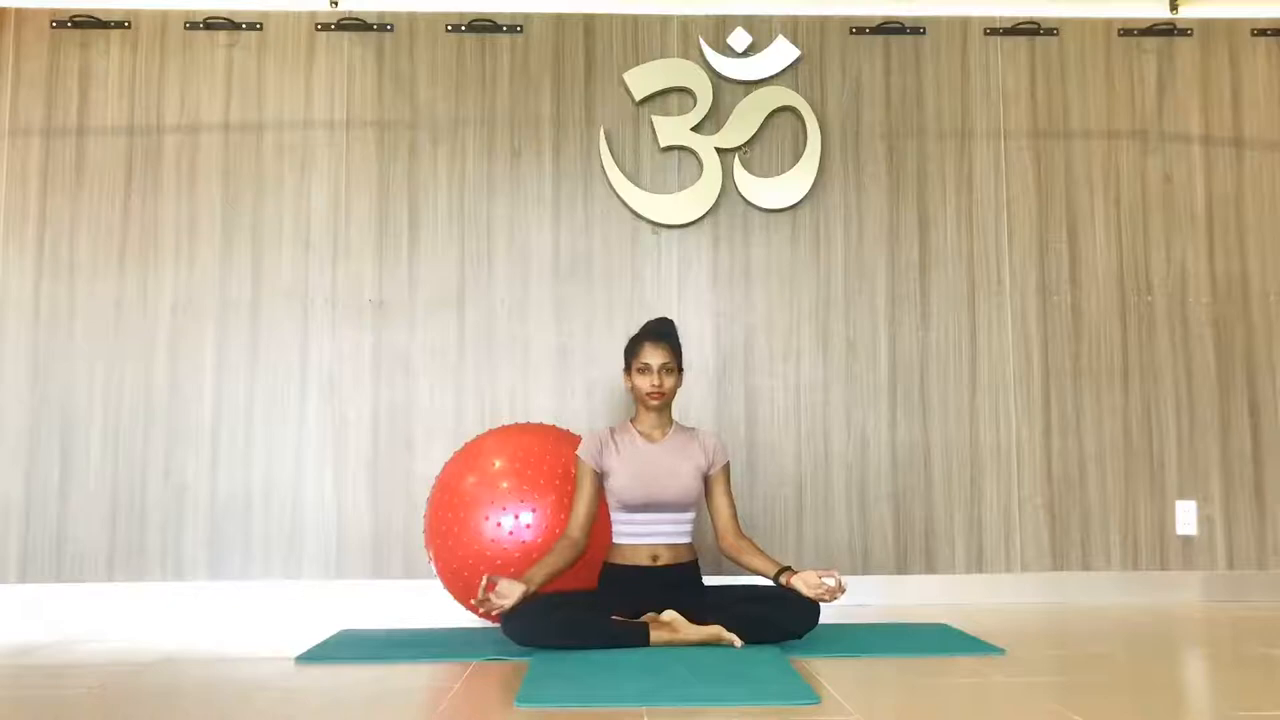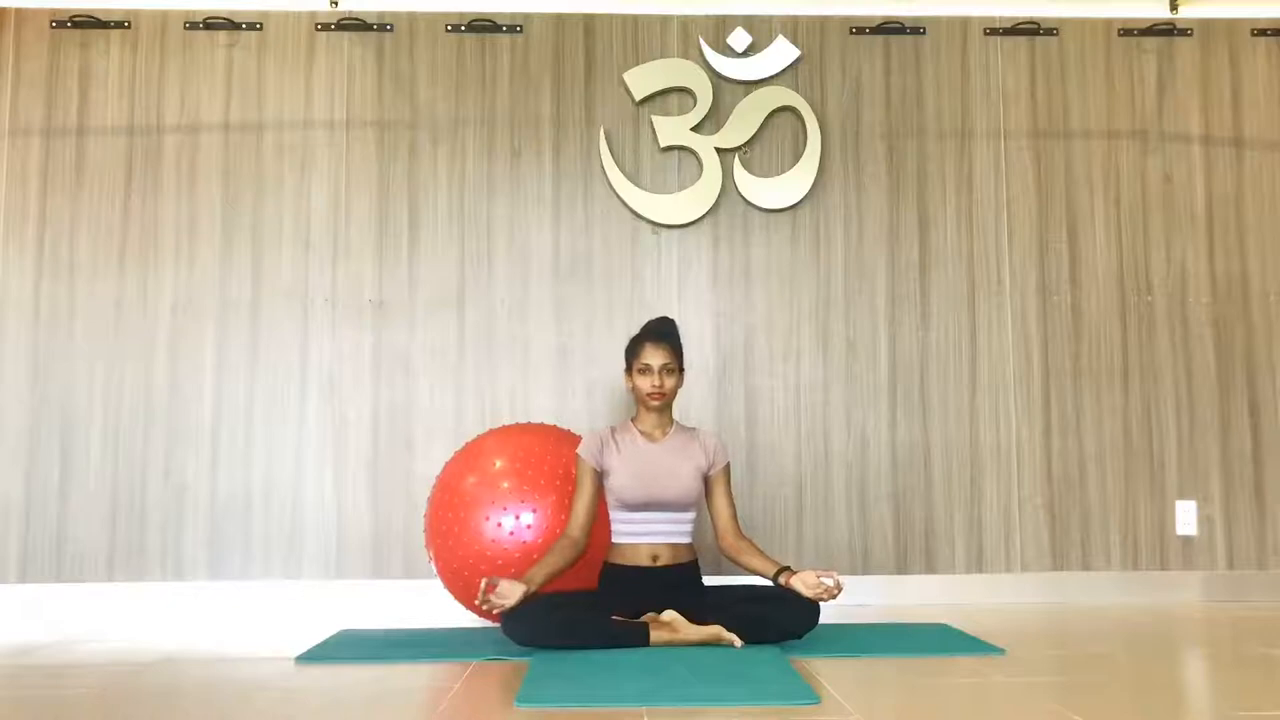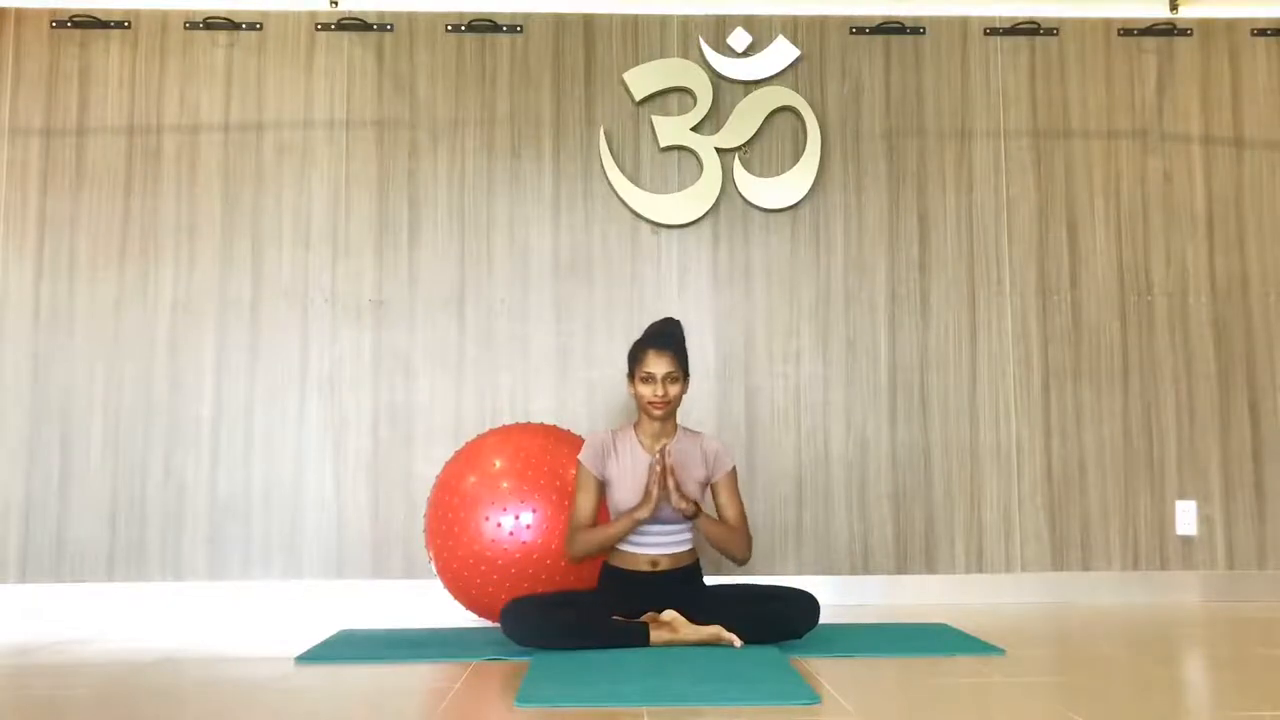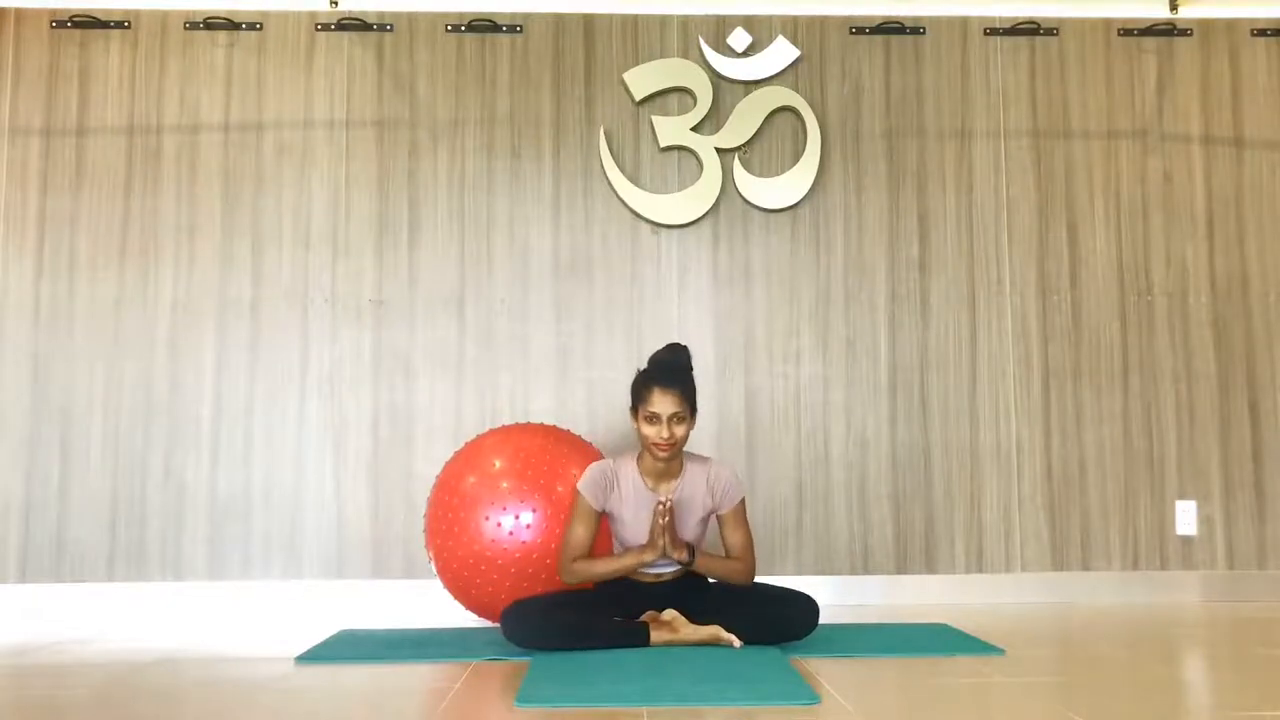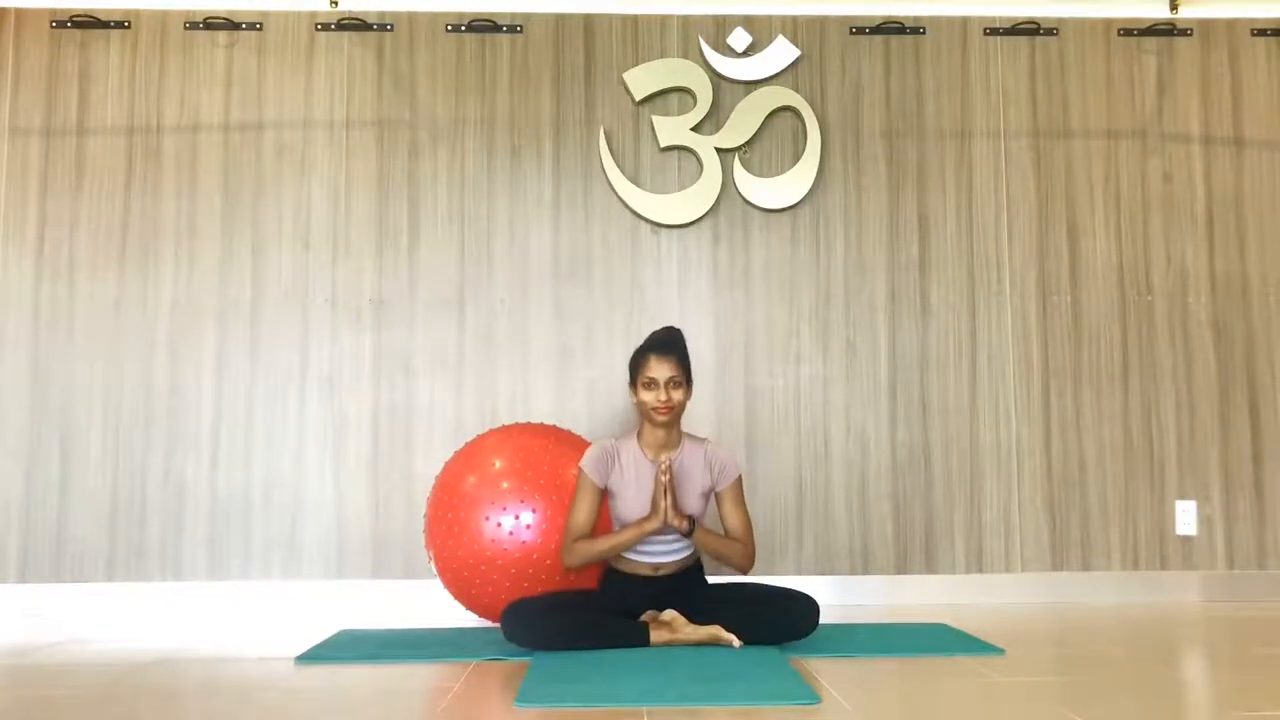
dt=0.7s
person 1, frame 1
left shoulder: (706, 446)
right shoulder: (600, 445)
left elbow: (730, 536)
right elbow: (575, 536)
left wrist: (789, 576)
right wrist: (526, 584)
left hip: (686, 588)
right hip: (619, 588)
left knee: (800, 608)
right knee: (519, 619)
right ankle: (680, 633)
person 1, frame 2
left shoulder: (706, 446)
right shoulder: (600, 444)
left elbow: (730, 537)
right elbow: (574, 536)
left wrist: (786, 575)
right wrist: (526, 584)
left hip: (687, 588)
right hip: (618, 588)
left knee: (800, 609)
right knee: (521, 619)
left ankle: (636, 629)
right ankle: (677, 632)
person 1, frame 3
left shoulder: (709, 450)
right shoulder: (601, 447)
left elbow: (741, 550)
right elbow: (576, 546)
left wrist: (688, 506)
right wrist: (641, 510)
left hip: (687, 589)
right hip: (619, 589)
left knee: (802, 608)
right knee: (518, 618)
left ankle: (640, 627)
right ankle: (671, 633)
person 1, frame 4
left shoulder: (718, 478)
right shoulder: (603, 476)
left elbow: (744, 571)
right elbow: (570, 569)
left wrist: (683, 552)
right wrist: (646, 552)
left hip: (689, 593)
right hip: (621, 595)
left knee: (801, 611)
right knee: (518, 620)
left ankle: (643, 628)
right ankle: (669, 632)
person 1, frame 5
left shoulder: (714, 459)
right shoulder: (604, 457)
left elbow: (744, 558)
right elbow: (573, 554)
left wrist: (683, 521)
right wrist: (651, 521)
left hip: (688, 590)
right hip: (621, 591)
left knee: (802, 611)
right knee: (518, 619)
right ankle: (668, 633)
